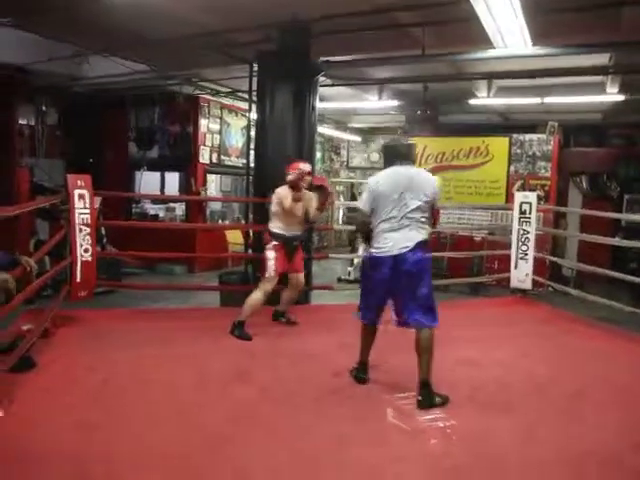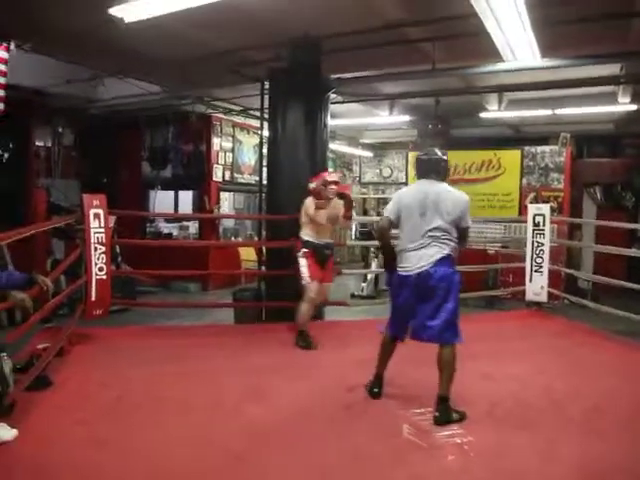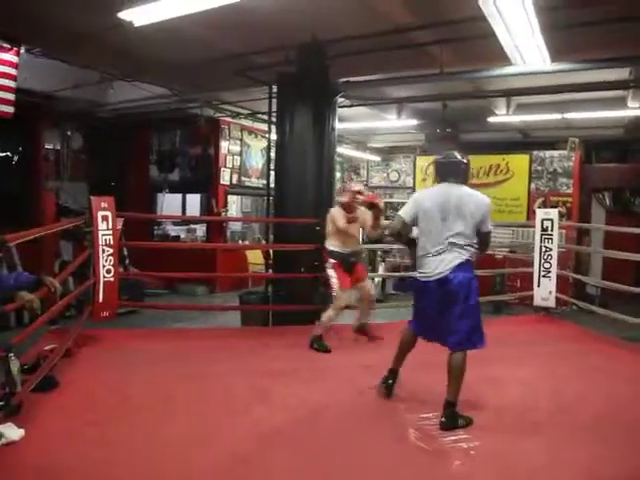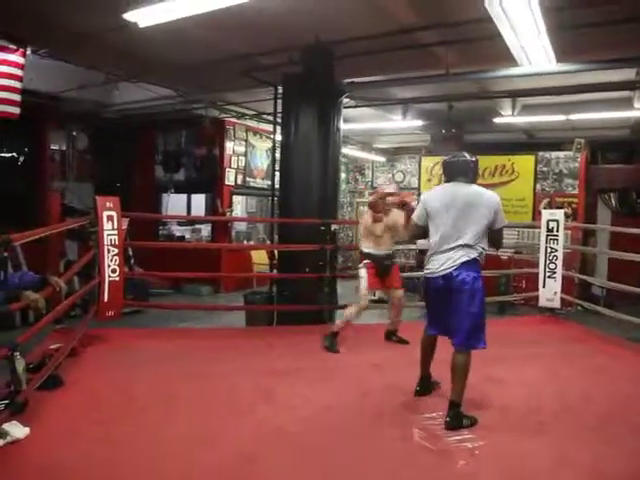
dt=0.2s
person 1, frame 1
left shoulder: (376, 181)
right shoulder: (429, 180)
left elbow: (362, 222)
right elbow: (433, 219)
left hip: (381, 254)
right hip: (414, 253)
left knee: (371, 314)
right knee: (423, 322)
left ankle: (362, 368)
right ankle: (425, 390)
person 1, frame 2
left shoulder: (403, 194)
right shoulder: (459, 198)
left elbow: (382, 229)
right elbow: (463, 240)
left wrist: (389, 256)
left hip: (406, 269)
right hip: (441, 269)
left knee: (394, 328)
right knee: (446, 338)
left ankle: (376, 382)
right ankle: (442, 407)
person 1, frame 3
left shoulder: (422, 197)
right shoulder: (480, 201)
left elbow: (395, 230)
right elbow: (483, 246)
left wrist: (414, 243)
left hip: (427, 273)
right hip: (459, 274)
left knee: (416, 325)
right knee: (458, 343)
left ankle: (391, 375)
right ankle: (449, 412)
person 1, frame 4
left shoulder: (431, 196)
right shoulder: (490, 198)
left elbow: (414, 232)
right elbow: (496, 243)
left hip: (434, 270)
right hip: (465, 271)
left knee: (433, 327)
right knee: (464, 341)
left ankle: (424, 380)
right ankle: (454, 412)
person 2, frame 1
left shoulder: (309, 195)
right shoulder: (282, 191)
left elbow: (315, 217)
right elbow: (294, 212)
left wrist: (323, 199)
right wrist: (296, 190)
left hip: (295, 242)
right hip: (276, 242)
left knee: (299, 283)
right knee: (267, 287)
left ankle: (279, 312)
right ankle: (238, 324)
person 2, frame 2
left shoulder: (338, 203)
right shoulder: (310, 201)
left elbow: (344, 224)
right elbow: (319, 221)
left wrist: (348, 205)
right wrist: (319, 199)
left hip: (326, 250)
right hip: (309, 250)
left knee: (322, 295)
right knee: (311, 295)
left ankle: (301, 323)
right ankle: (301, 333)
person 2, frame 3
left shoulder: (363, 212)
right shoulder: (336, 212)
left elbow: (373, 233)
right elbow: (350, 231)
left wrist: (377, 215)
right wrist: (349, 211)
left hip: (353, 257)
right hip: (336, 259)
left knee: (370, 294)
right knee: (339, 303)
left ankle: (361, 325)
right ankle: (316, 338)
person 2, frame 4
left shoulder: (398, 213)
right shoulder: (370, 213)
left elbow: (405, 233)
right elbow: (378, 232)
left wrist: (409, 214)
right wrist: (377, 213)
left hip: (388, 260)
right hip: (370, 261)
left knee: (399, 299)
right knee: (362, 304)
left ankle: (391, 333)
right ankle: (332, 335)
